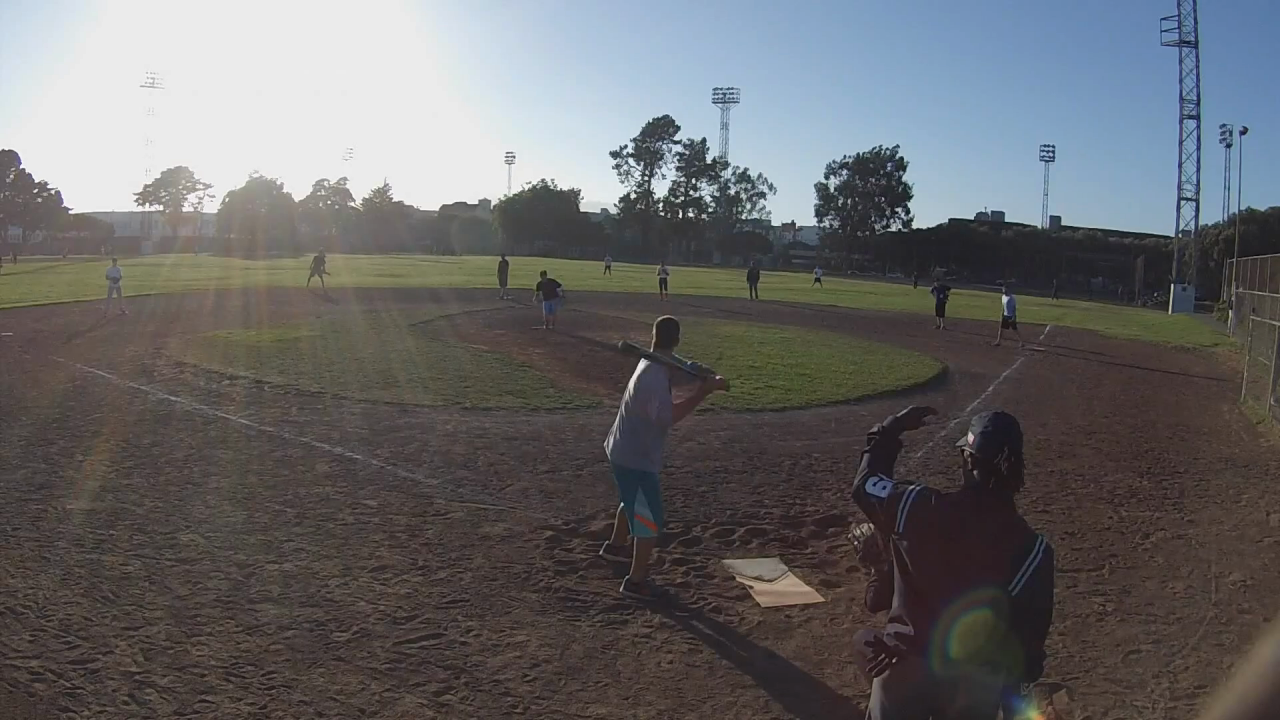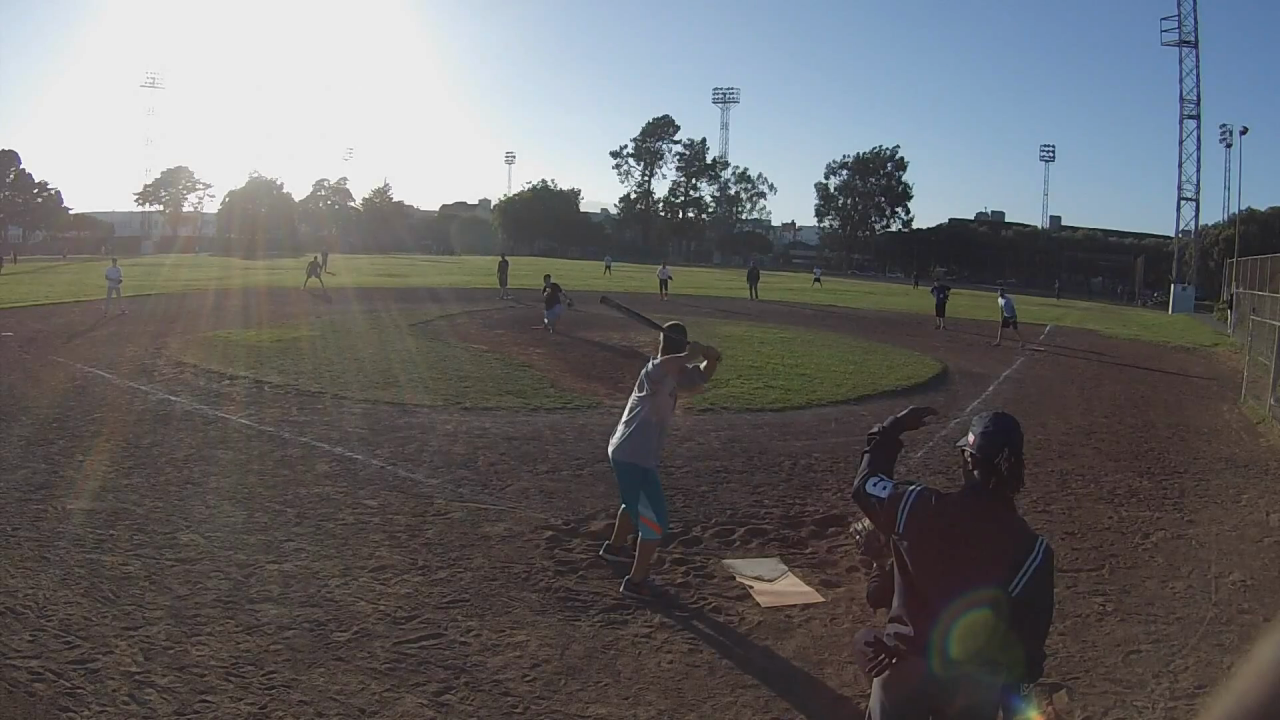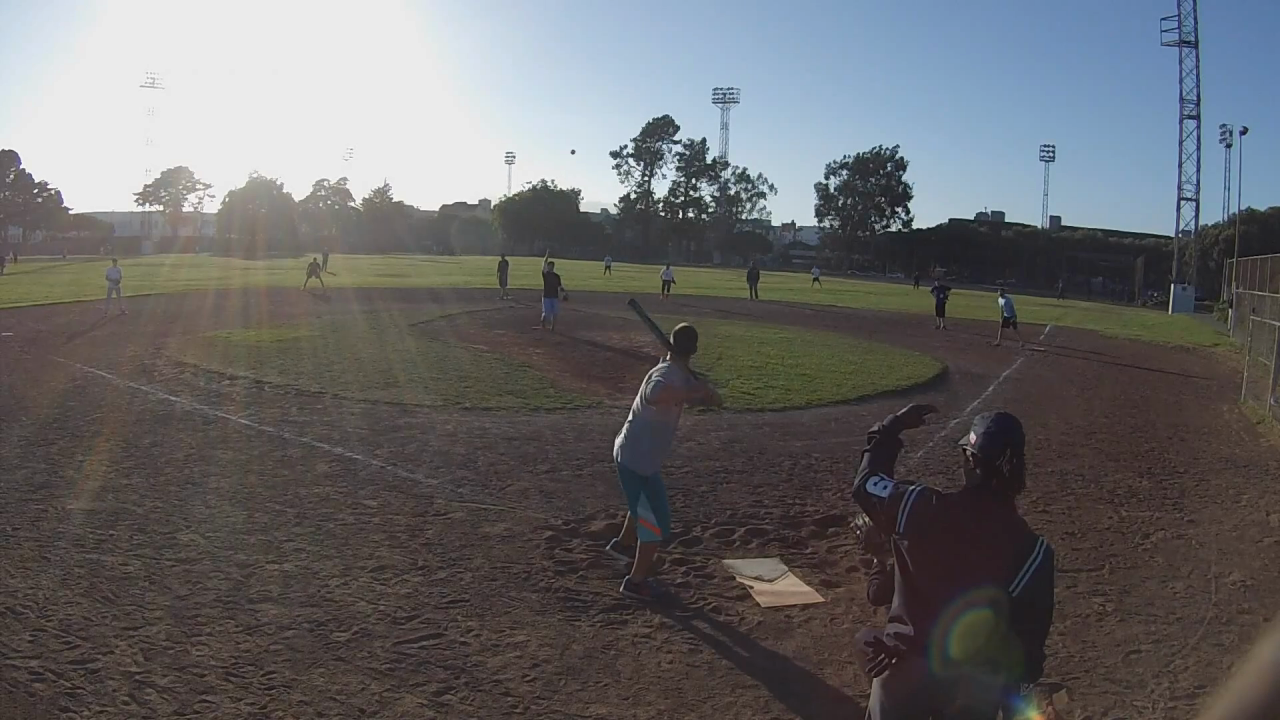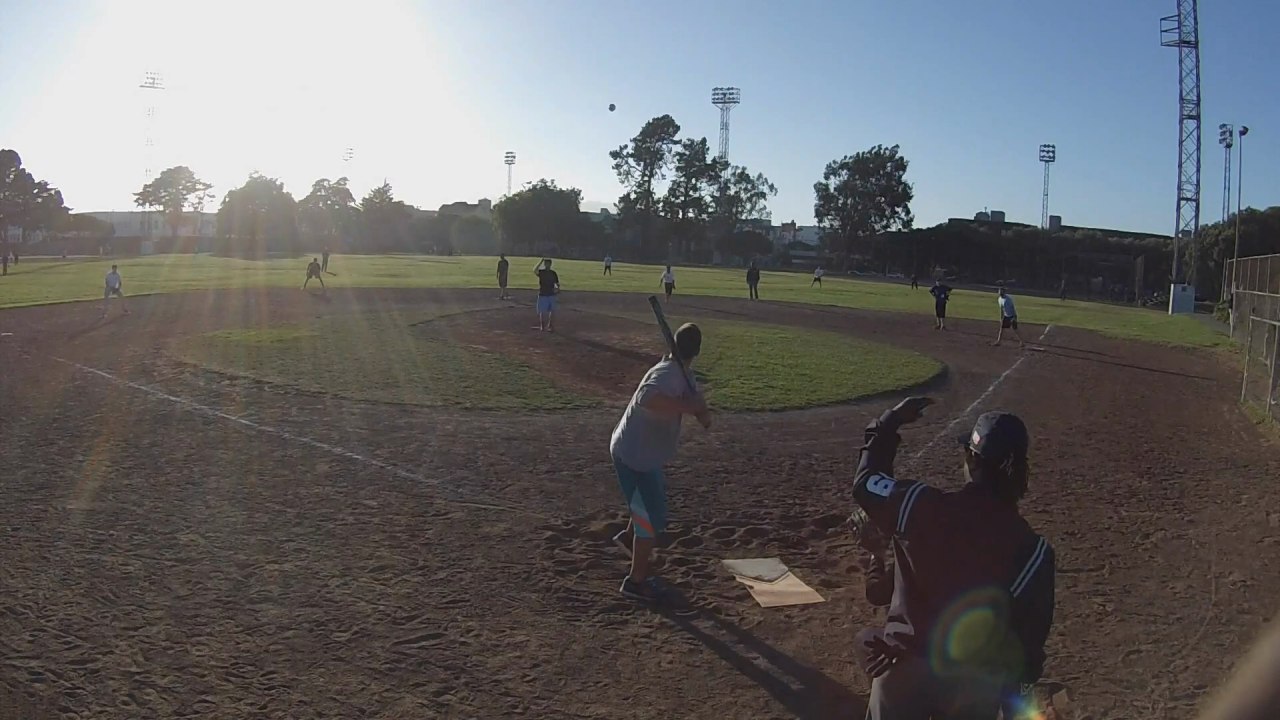
dt=0.5s
person 1, frame 1
left shoulder: (919, 509)
right shoulder: (1031, 550)
left elbow: (866, 484)
right elbow: (1029, 634)
left wrist: (890, 430)
right wrist: (1016, 690)
left hip: (907, 671)
right hip: (978, 684)
person 1, frame 2
left shoulder: (919, 509)
right shoulder: (1031, 551)
left elbow: (866, 485)
right elbow: (1031, 636)
left wrist: (890, 431)
right wrist: (1016, 691)
left hip: (906, 672)
right hip: (977, 685)
person 1, frame 3
left shoulder: (920, 509)
right shoulder: (1031, 551)
left elbow: (866, 484)
right elbow: (1031, 634)
left wrist: (891, 428)
right wrist: (1017, 687)
left hip: (906, 672)
right hip: (977, 684)
person 1, frame 4
left shoulder: (920, 508)
right shoulder: (1031, 550)
left elbow: (866, 482)
right elbow: (1031, 633)
left wrist: (888, 423)
right wrist: (1017, 687)
left hip: (906, 671)
right hip: (977, 684)
person 2, frame 1
left shoulder: (661, 364)
right shoulder: (653, 373)
right elbow: (664, 418)
left wrist: (711, 382)
right wrist: (701, 393)
left hip: (625, 449)
right hip: (635, 456)
left knee: (632, 503)
right knee: (650, 518)
left ankle: (615, 545)
right ankle: (636, 581)
person 2, frame 2
left shoulder: (675, 372)
right shoulder: (657, 370)
left elbow: (702, 377)
right elbow: (660, 368)
left wrist: (711, 359)
right wrist: (689, 355)
left hip: (629, 451)
right hip: (634, 455)
left knee: (635, 503)
right knee: (655, 519)
left ankle: (615, 546)
right ankle: (636, 581)
person 2, frame 3
left shoulder: (681, 374)
right shoulder: (666, 374)
left elbow: (699, 398)
right elbow: (654, 396)
left wrist: (709, 394)
right wrist: (695, 391)
left hip: (636, 453)
right hip: (638, 458)
left knee: (643, 505)
right knee: (656, 521)
left ankle: (624, 544)
right ankle: (636, 582)
person 2, frame 4
left shoulder: (682, 373)
right shoulder: (666, 374)
left elbow: (695, 400)
right elbow: (646, 398)
left wrist: (700, 410)
right wrist: (687, 406)
left hip: (644, 450)
right hip: (634, 454)
left knee: (655, 497)
right knee: (651, 518)
left ankle: (630, 536)
right ankle: (636, 581)
